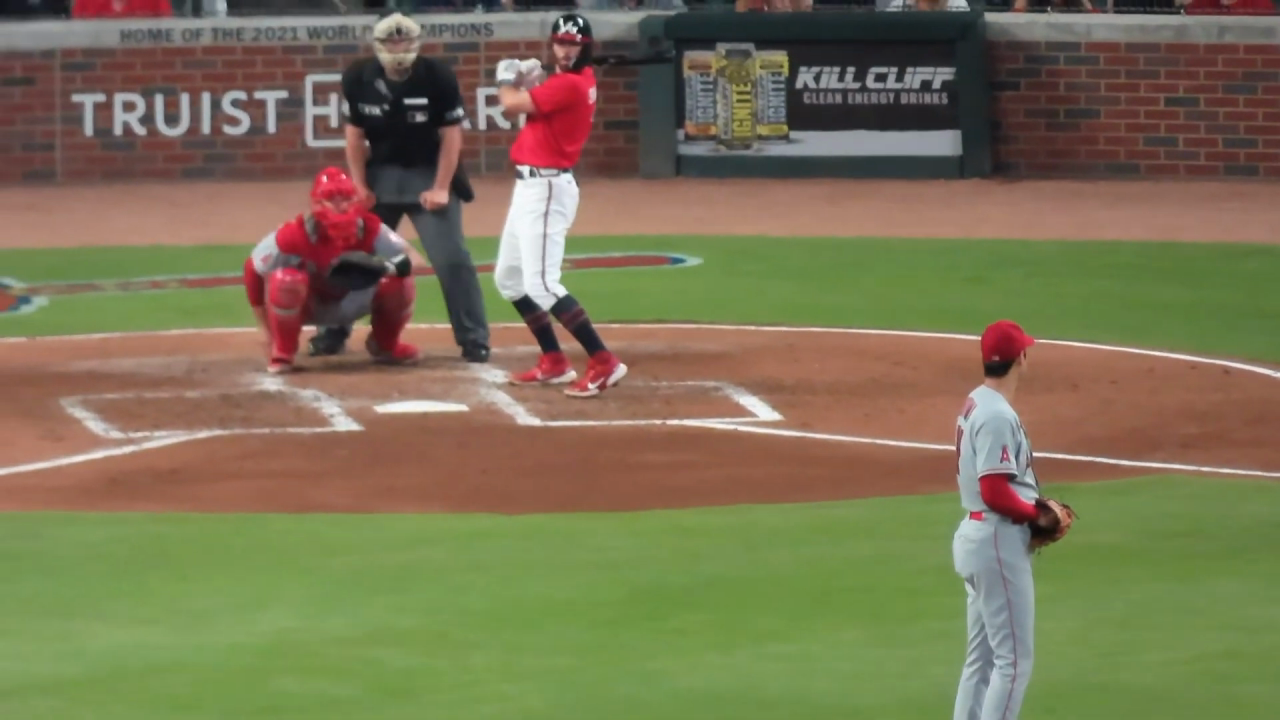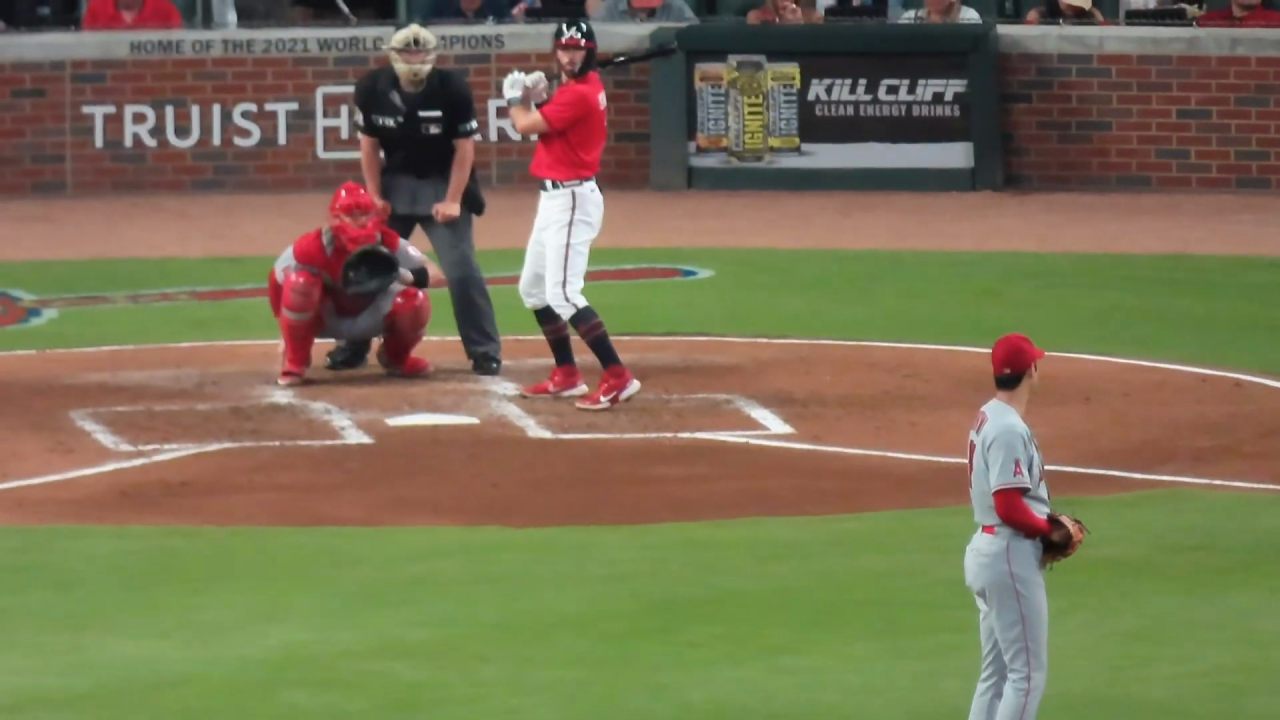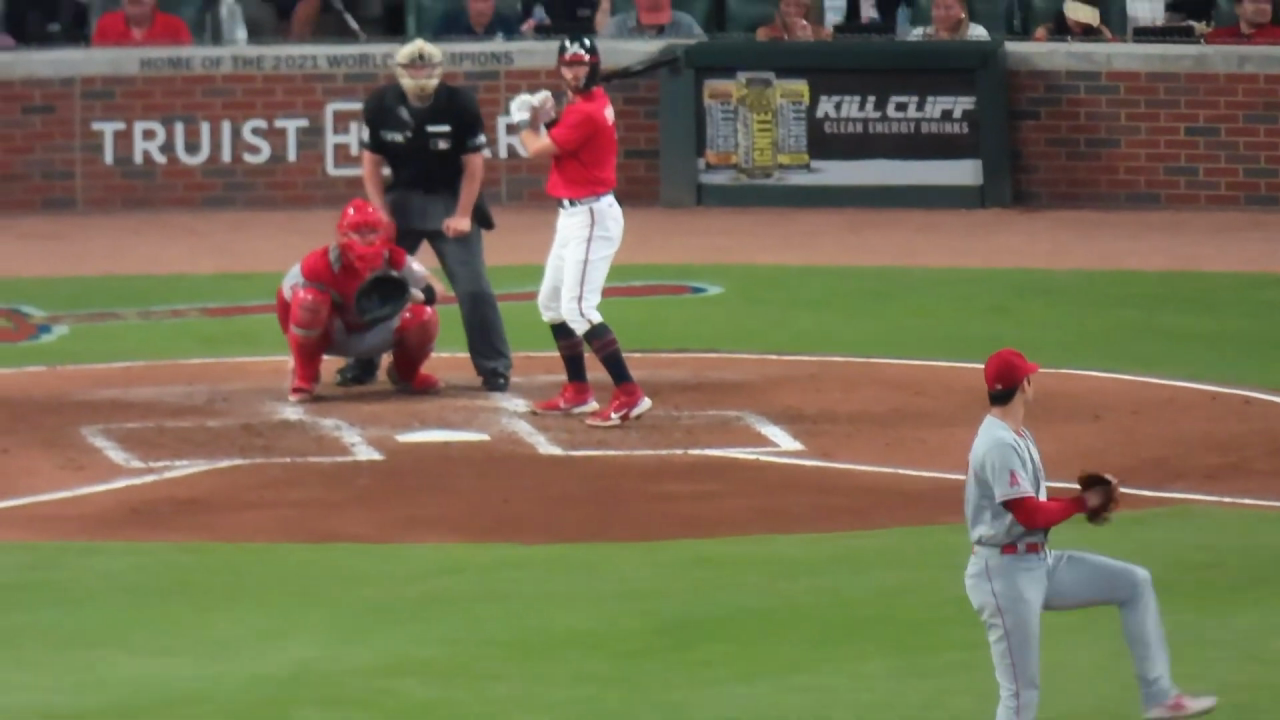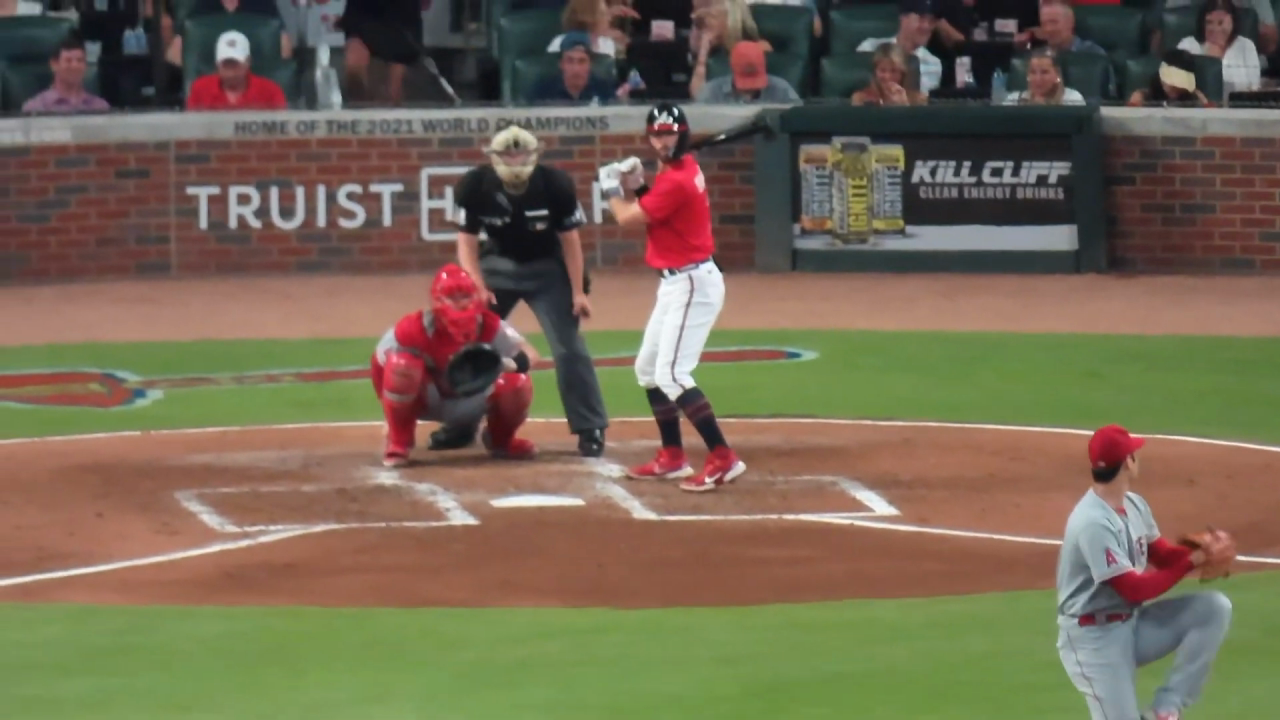
dt=0.4s
person 1, frame 1
left shoulder: (570, 83)
right shoulder: (570, 80)
left elbow: (511, 104)
right elbow: (537, 107)
left wrist: (506, 77)
right wrist: (530, 82)
left hip: (546, 189)
right hip: (531, 186)
left knee: (541, 284)
right knee: (509, 279)
left ankle: (604, 362)
right ankle: (554, 361)
person 1, frame 2
left shoulder: (579, 93)
right shoulder: (580, 85)
left elbow: (525, 126)
right elbow: (552, 121)
left wrist: (513, 96)
right wrist: (539, 97)
left hip: (571, 199)
right hip: (556, 197)
left knee: (562, 293)
right knee: (533, 288)
left ankle: (618, 377)
right ankle: (567, 375)
person 1, frame 3
left shoulder: (586, 110)
right shoulder: (588, 101)
left elbow: (537, 150)
right elbow: (562, 141)
left wrist: (522, 119)
right wrist: (546, 118)
left hip: (591, 216)
right hip: (575, 214)
left knee: (578, 308)
right knee: (551, 302)
left ankle: (629, 394)
right ankle: (578, 392)
person 1, frame 4
left shoulder: (677, 179)
right shoulder: (678, 169)
left elbow: (628, 218)
right elbow: (653, 208)
left wrist: (610, 187)
right wrist: (636, 184)
left hip: (692, 284)
right hip: (677, 283)
left knee: (671, 374)
right knee: (648, 368)
left ankle: (723, 458)
right ankle: (673, 457)
person 2, frame 1
left shoulder: (976, 403)
right shoulder: (998, 415)
right elbow: (995, 492)
left wrist: (1033, 511)
right wrist: (1039, 515)
left hip: (978, 536)
right hip: (996, 542)
left knee: (982, 658)
right knee: (1013, 659)
person 2, frame 2
left shoulder: (989, 417)
right shoulder: (1010, 428)
right elbow: (1009, 508)
left wrist: (1044, 527)
right wrist: (1050, 529)
left hip: (992, 551)
right hip: (1009, 556)
left knee: (997, 673)
right knee: (1026, 672)
person 2, frame 3
left shoulder: (1018, 436)
right shoulder: (998, 443)
right elbow: (1032, 515)
left wrist: (1083, 501)
right wrist: (1082, 502)
left hip: (1036, 562)
right hip: (1002, 571)
left knee: (1135, 584)
person 2, frame 4
left shoulder: (1133, 504)
right shoulder: (1093, 522)
left elbow: (1161, 554)
right elbow: (1135, 589)
left wrist: (1203, 550)
right wrist: (1191, 562)
left hip: (1130, 628)
right hip: (1093, 643)
left knee: (1216, 607)
person 3, frame 1
left shoulder: (438, 77)
right shoulder: (357, 77)
left elbow: (451, 136)
right elbow: (355, 134)
left wrist: (440, 188)
right wrist: (359, 185)
left hip: (429, 175)
right hip: (380, 173)
left knee: (451, 257)
left ankle: (474, 337)
right ankle: (334, 332)
person 3, frame 2
left shoulder: (453, 89)
right shoulder: (372, 87)
left elbow: (464, 148)
right elbow: (369, 144)
left wrist: (454, 200)
right wrist: (374, 195)
left hip: (443, 186)
right hip: (395, 185)
left knee: (462, 270)
left ankle: (485, 350)
right ankle: (355, 345)
person 3, frame 3
left shoulder: (460, 104)
right shoulder: (379, 103)
left elbow: (473, 164)
right elbow: (371, 162)
left wrist: (463, 214)
right wrist: (379, 213)
left hip: (450, 202)
right hip: (400, 200)
left knee: (472, 286)
left ankle: (495, 366)
right ankle: (363, 362)
person 3, frame 4
left shoulder: (555, 184)
right shoulder: (474, 185)
left elbow: (570, 239)
right elbow: (466, 241)
left wrist: (579, 291)
right wrist: (477, 287)
left hip: (547, 268)
right hip: (497, 265)
left knee: (570, 347)
left ankle: (592, 429)
right ankle: (460, 424)
person 4, frame 1
left shoulder: (370, 228)
right shoulder: (295, 235)
right elbow: (253, 270)
right wrist: (265, 327)
left hip: (349, 303)
right hip: (305, 304)
left knee: (399, 283)
right knee: (287, 280)
left ankle: (384, 345)
right ankle: (283, 350)
person 4, frame 2
left shoulder: (388, 242)
right shoulder: (311, 247)
left elbow: (435, 273)
right elbow: (276, 282)
left wrist: (406, 276)
right wrist: (286, 338)
left hip: (369, 317)
right hip: (325, 318)
left knee: (416, 302)
right knee: (299, 282)
left ankle: (395, 358)
right ankle: (295, 362)
person 4, frame 3
left shoulder: (395, 260)
right shoulder: (320, 264)
left elbow: (435, 288)
right elbow: (285, 298)
left wrist: (416, 295)
right wrist: (296, 354)
left hip: (377, 335)
right hip: (334, 336)
left knee: (423, 316)
right knee: (307, 299)
left ankle: (405, 375)
right ankle: (304, 378)
person 4, frame 4
left shoulder: (488, 324)
right shoulder: (413, 329)
left elbow: (530, 354)
right elbow: (379, 364)
left wrist: (508, 364)
right wrist: (392, 418)
left hip: (471, 402)
right hip: (427, 401)
left knee: (518, 384)
right knee: (400, 364)
left ankle: (500, 440)
right ankle: (399, 443)
